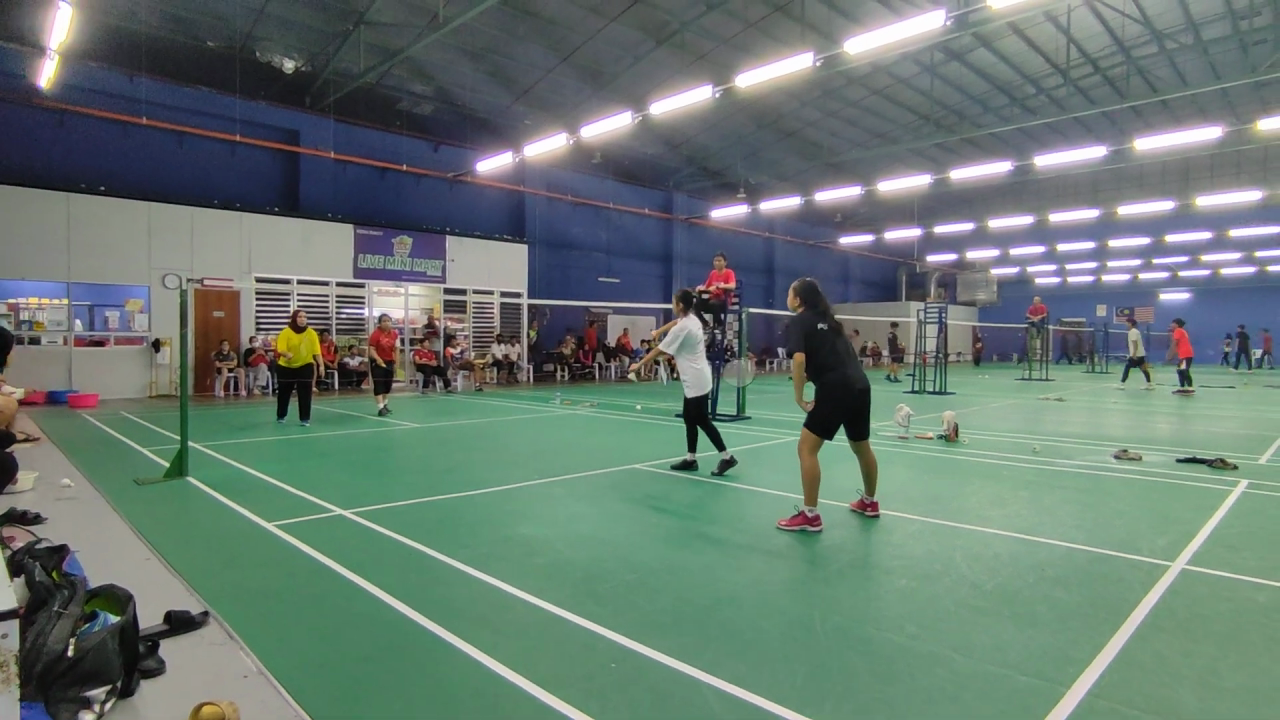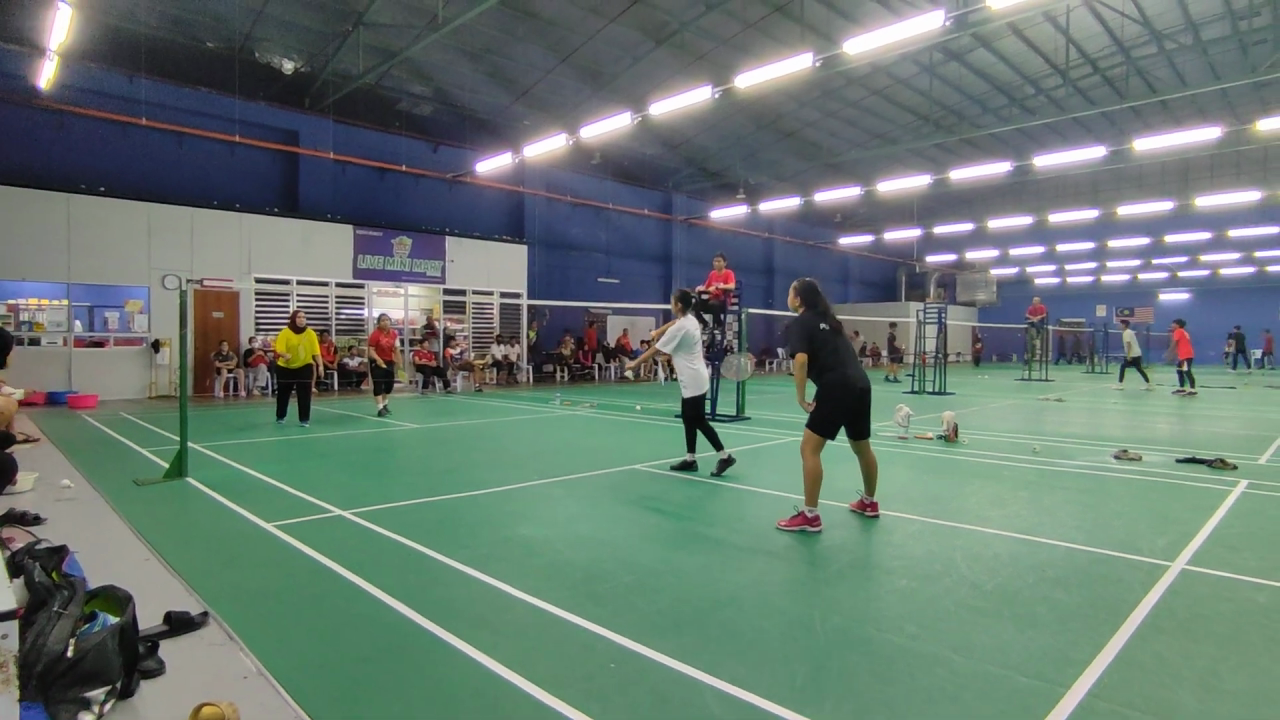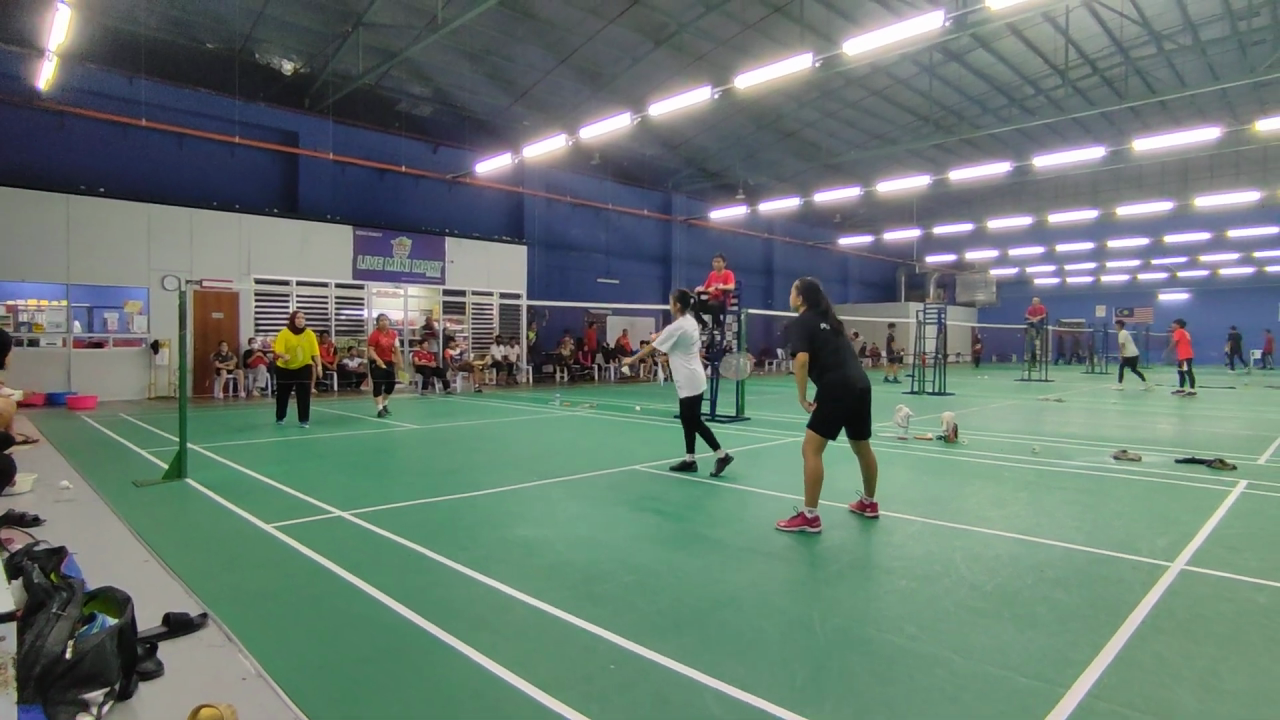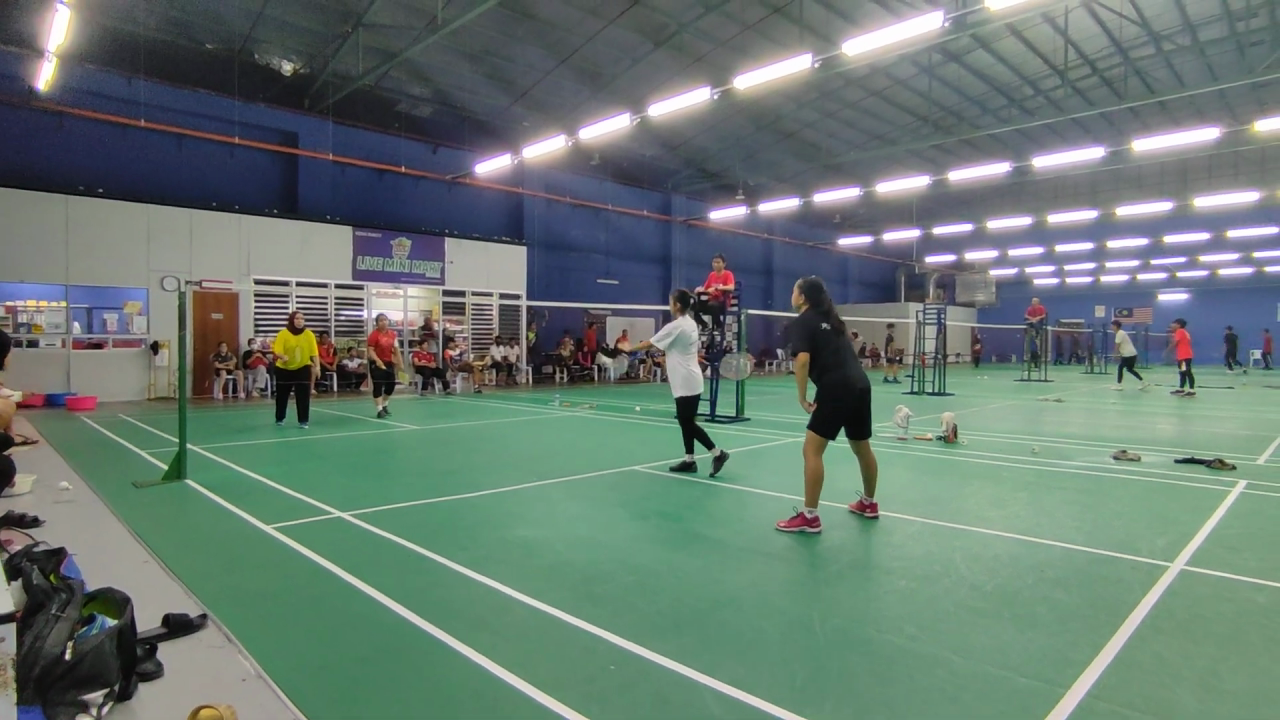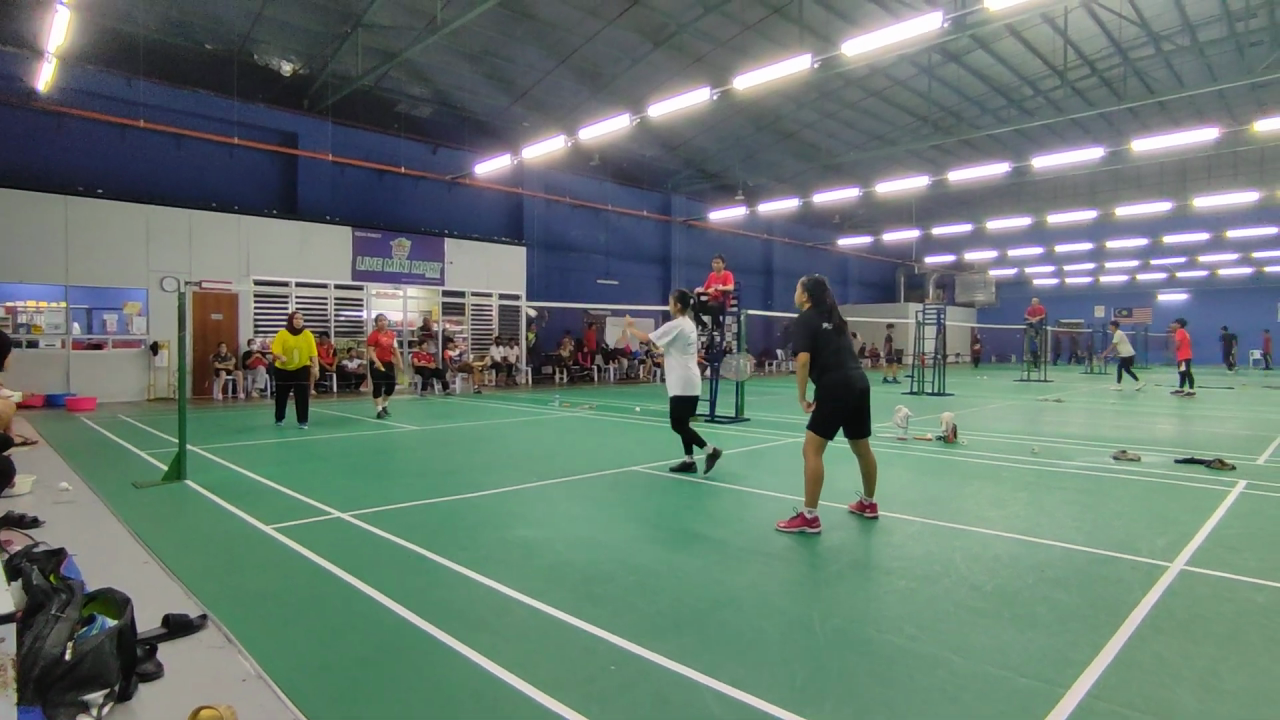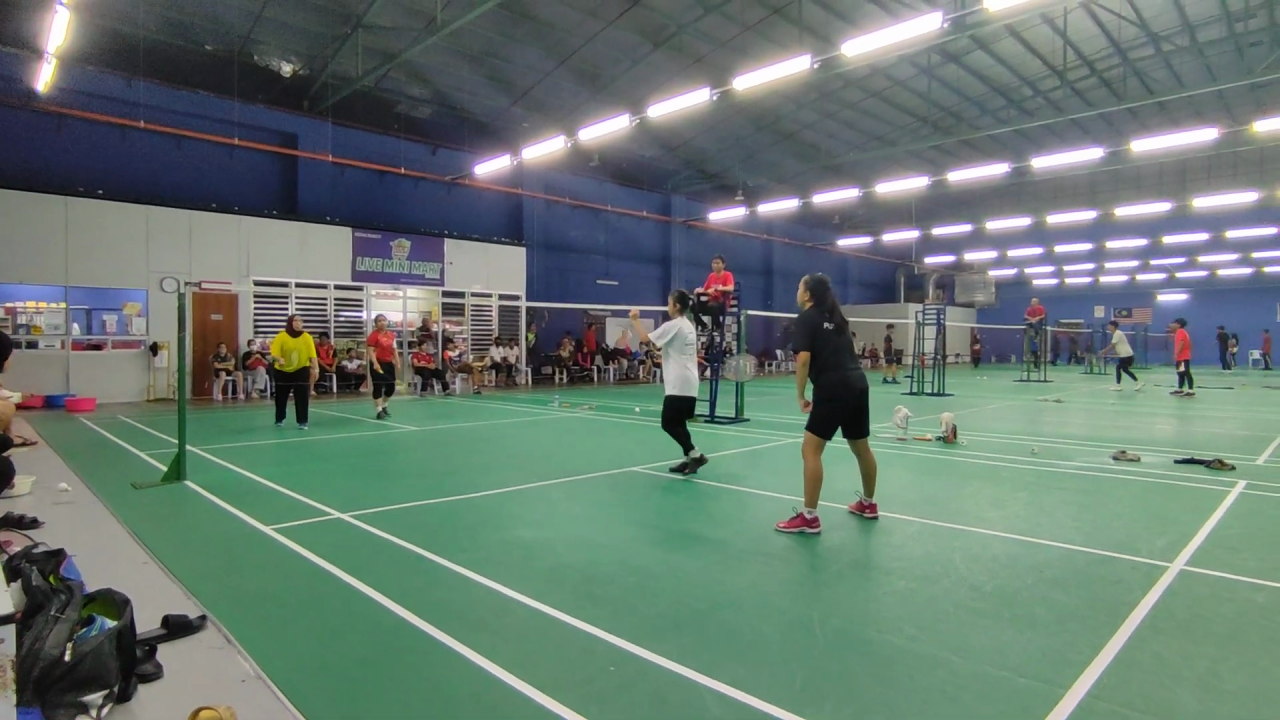
dt=0.1s
person 1, frame 1
left shoulder: (799, 322)
right shoulder: (826, 320)
left elbow: (799, 360)
left wrist: (798, 397)
right wrist: (809, 373)
left hip: (835, 389)
right hip: (860, 386)
left knee: (806, 448)
right knee: (862, 447)
left ankle: (810, 515)
right ankle: (869, 502)
person 1, frame 2
left shoulder: (801, 322)
right shoulder: (827, 319)
left elbow: (801, 361)
left wrist: (801, 398)
right wrist: (814, 372)
left hip: (836, 389)
right hip: (861, 386)
left knee: (809, 449)
right knee: (862, 447)
left ankle: (810, 515)
right ankle: (869, 502)
person 1, frame 3
left shoulder: (802, 322)
right shoulder: (828, 319)
left elbow: (802, 360)
left wrist: (802, 397)
left hip: (836, 389)
right hip: (861, 385)
left knee: (811, 450)
right knee: (862, 447)
left ankle: (810, 516)
right ankle: (869, 502)
person 1, frame 4
left shoulder: (803, 321)
right shoulder: (830, 319)
left elbow: (803, 360)
left wrist: (802, 397)
left hip: (836, 390)
right hip: (860, 385)
left knee: (812, 450)
right knee: (862, 447)
left ankle: (809, 516)
right ankle: (869, 503)
person 1, frame 5
left shoulder: (805, 319)
right shoulder: (833, 317)
left elbow: (804, 360)
left wrist: (802, 397)
left hip: (834, 390)
right hip: (859, 385)
left knee: (812, 450)
right knee: (862, 448)
left ankle: (809, 517)
right ankle: (868, 503)
person 1, frame 6
left shoulder: (806, 318)
right shoulder: (835, 317)
left elbow: (804, 359)
left wrist: (800, 395)
left hip: (833, 390)
right hip: (858, 385)
left knee: (811, 450)
right knee: (861, 448)
left ankle: (809, 517)
right ankle: (868, 503)
person 2, frame 1
left shoulder: (681, 328)
right shoulder: (692, 320)
left elbow: (658, 351)
left wrist: (639, 365)
left hip: (696, 382)
right hip: (694, 380)
left knee: (702, 421)
right knee: (690, 419)
left ankle: (726, 457)
right ankle: (691, 459)
person 2, frame 2
left shoulder: (679, 328)
right shoulder: (690, 320)
left elbow: (655, 349)
left wrist: (635, 363)
right wrist: (659, 332)
left hip: (693, 382)
right hip: (693, 380)
left knee: (699, 421)
right knee: (688, 419)
left ankle: (724, 456)
right ankle: (690, 459)
person 2, frame 3
left shoulder: (677, 328)
right shoulder: (691, 322)
left elbow: (652, 348)
left wrist: (632, 359)
right wrist: (658, 335)
left hip: (689, 383)
right hip: (693, 380)
left knee: (695, 422)
right knee: (687, 420)
left ankle: (722, 455)
right ankle: (690, 460)
person 2, frame 4
left shoulder: (675, 327)
right shoulder: (689, 323)
left elbow: (650, 344)
left wrist: (630, 347)
left hip: (686, 383)
right hip: (691, 381)
left knee: (687, 422)
right knee: (685, 421)
left ankle: (717, 453)
right ankle: (690, 460)
person 2, frame 5
left shoulder: (675, 326)
right shoulder: (689, 324)
left elbow: (646, 339)
left wrist: (629, 329)
left hip: (683, 384)
right hip: (691, 382)
left knee: (677, 424)
right knee: (681, 422)
left ankle: (710, 450)
right ankle: (689, 460)
person 2, frame 6
left shoulder: (673, 326)
right shoulder: (688, 325)
left elbow: (646, 338)
left wrist: (635, 320)
left hip: (679, 384)
right hip: (688, 383)
left knee: (668, 423)
right knee: (678, 423)
left ankle: (695, 455)
right ankle: (689, 459)
